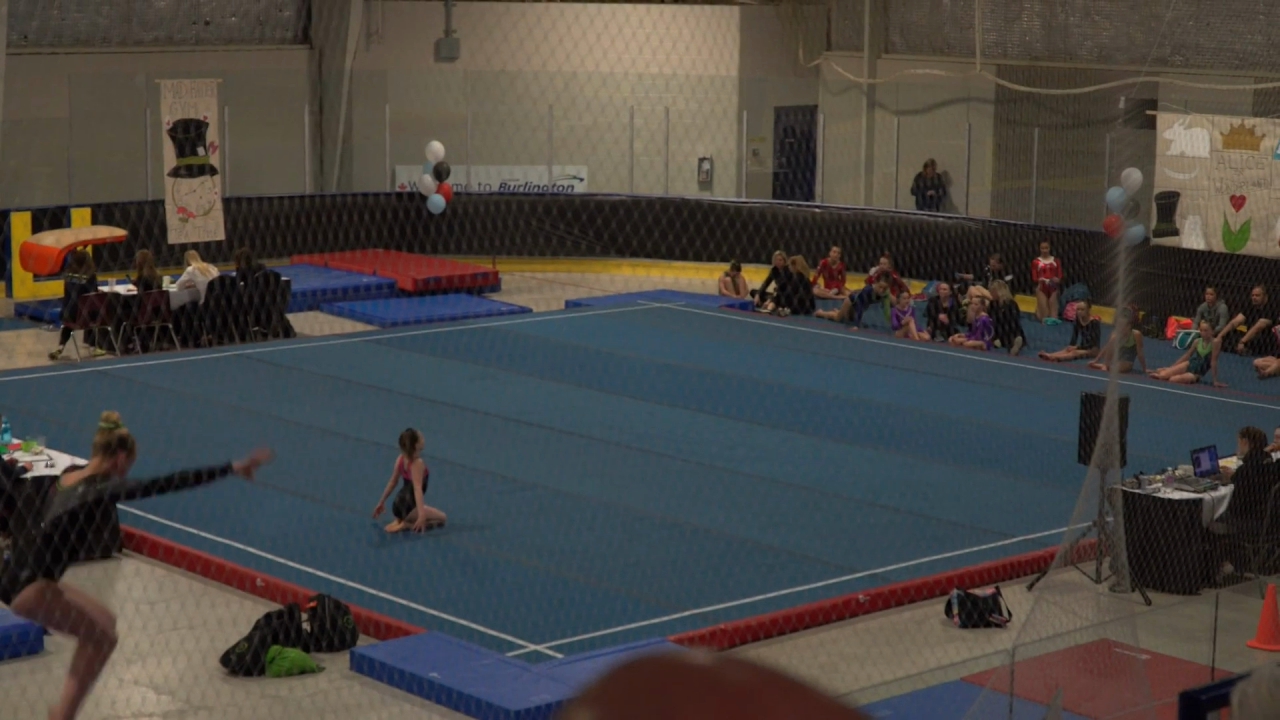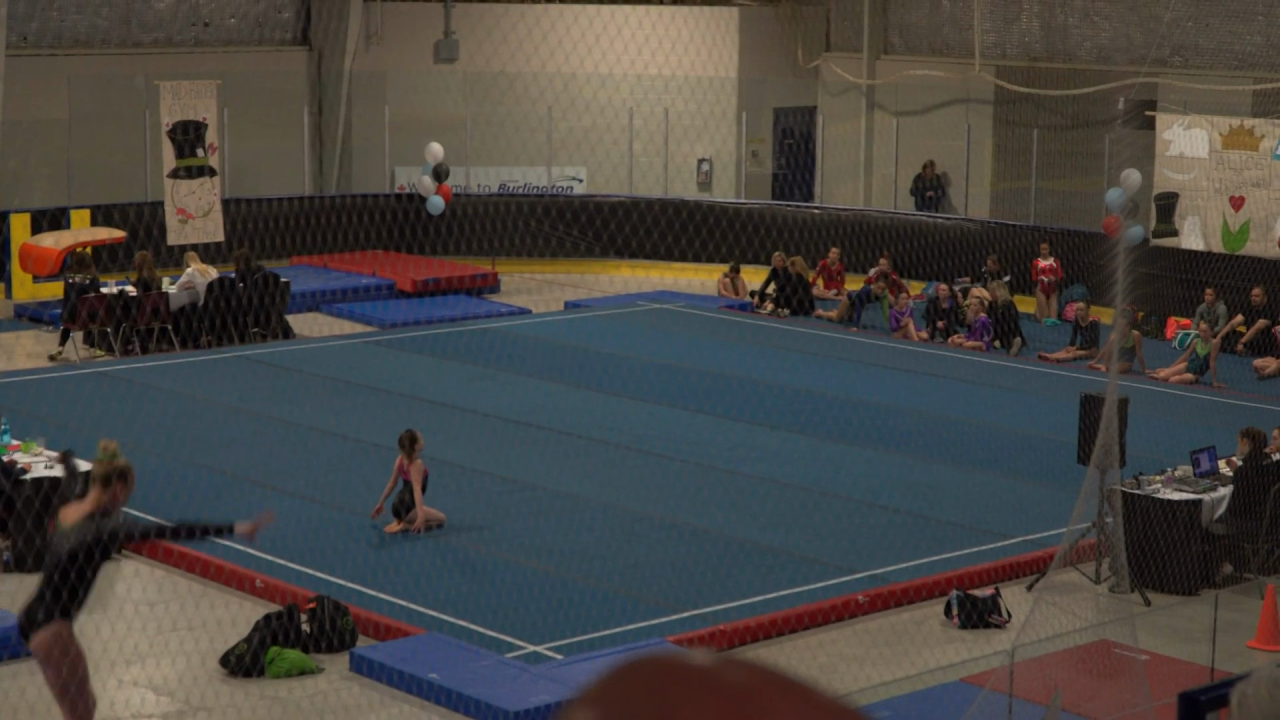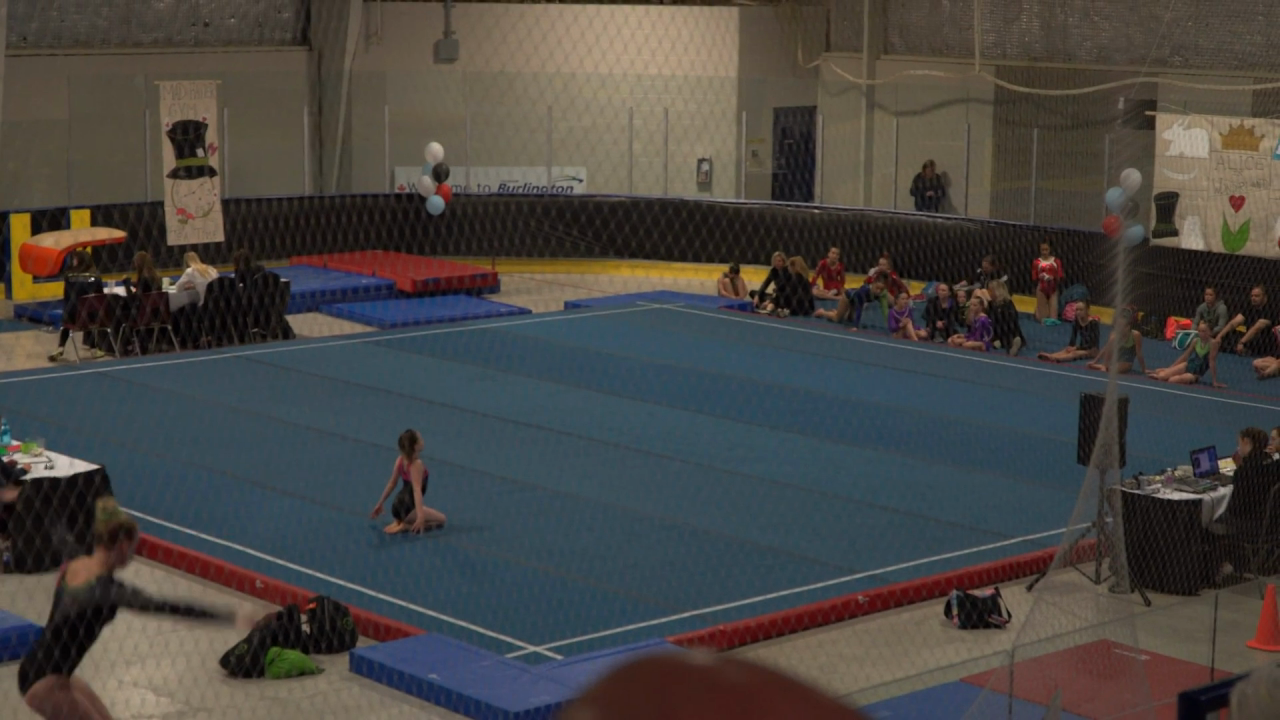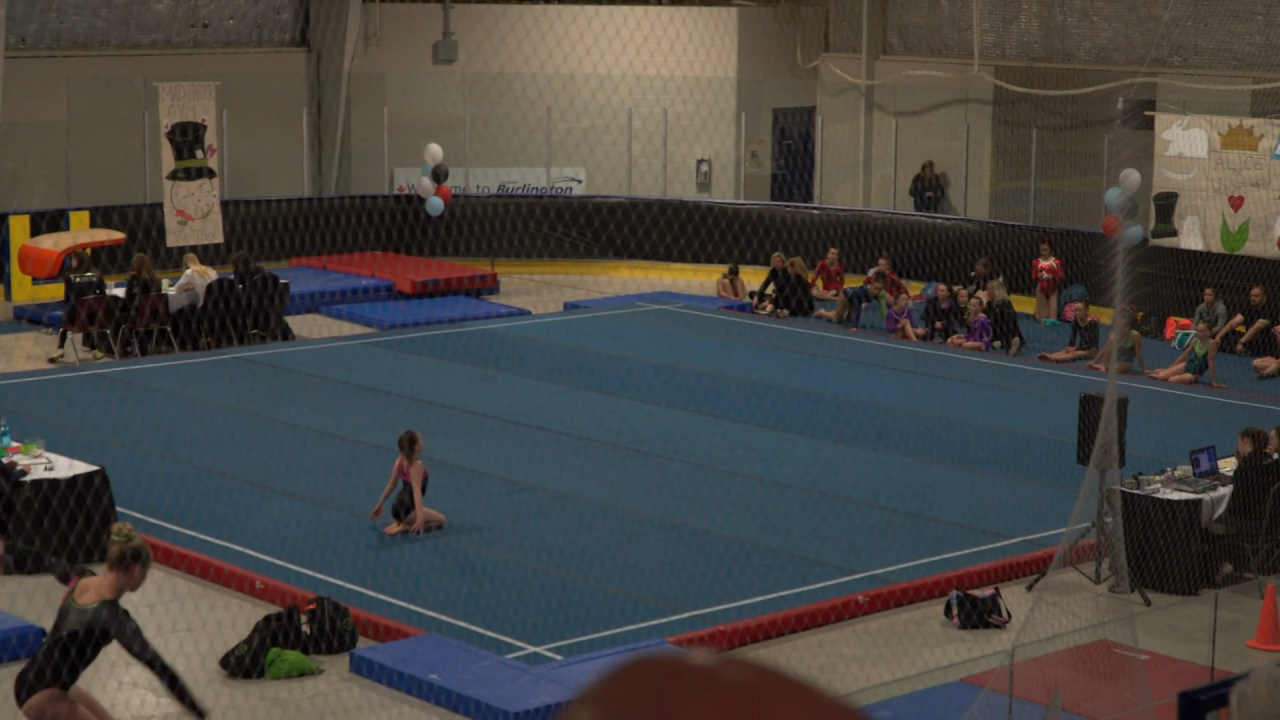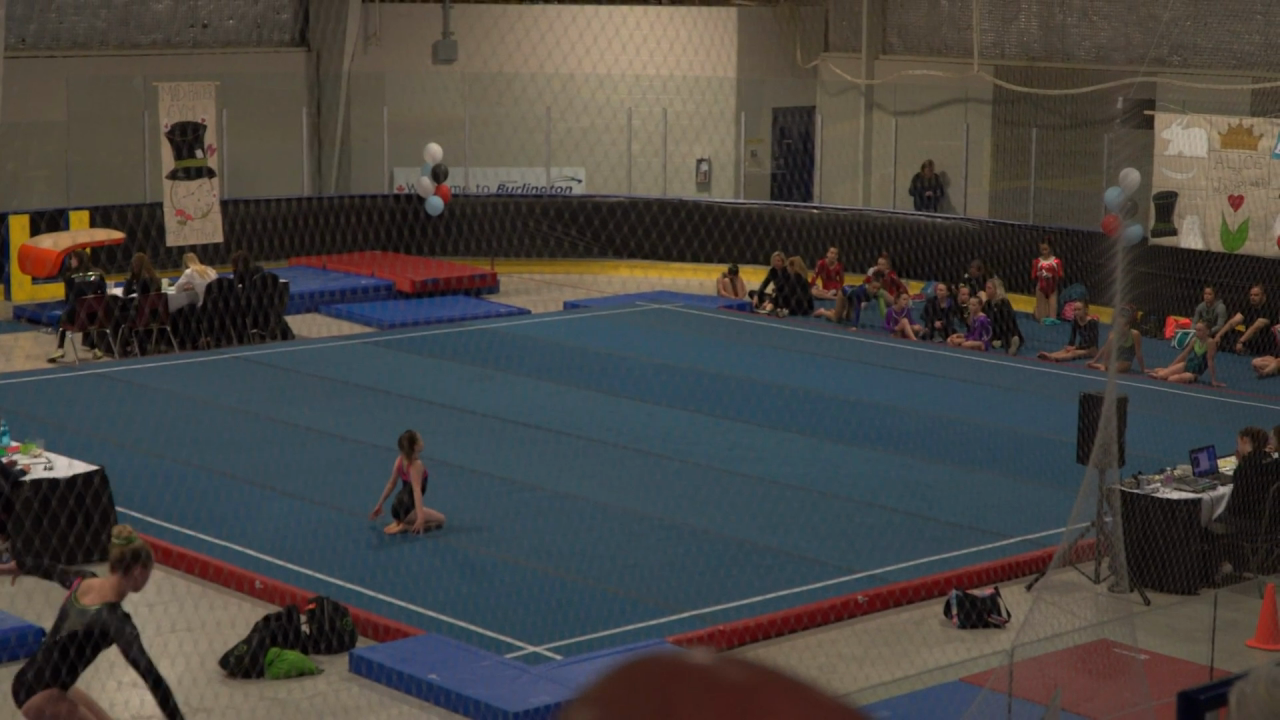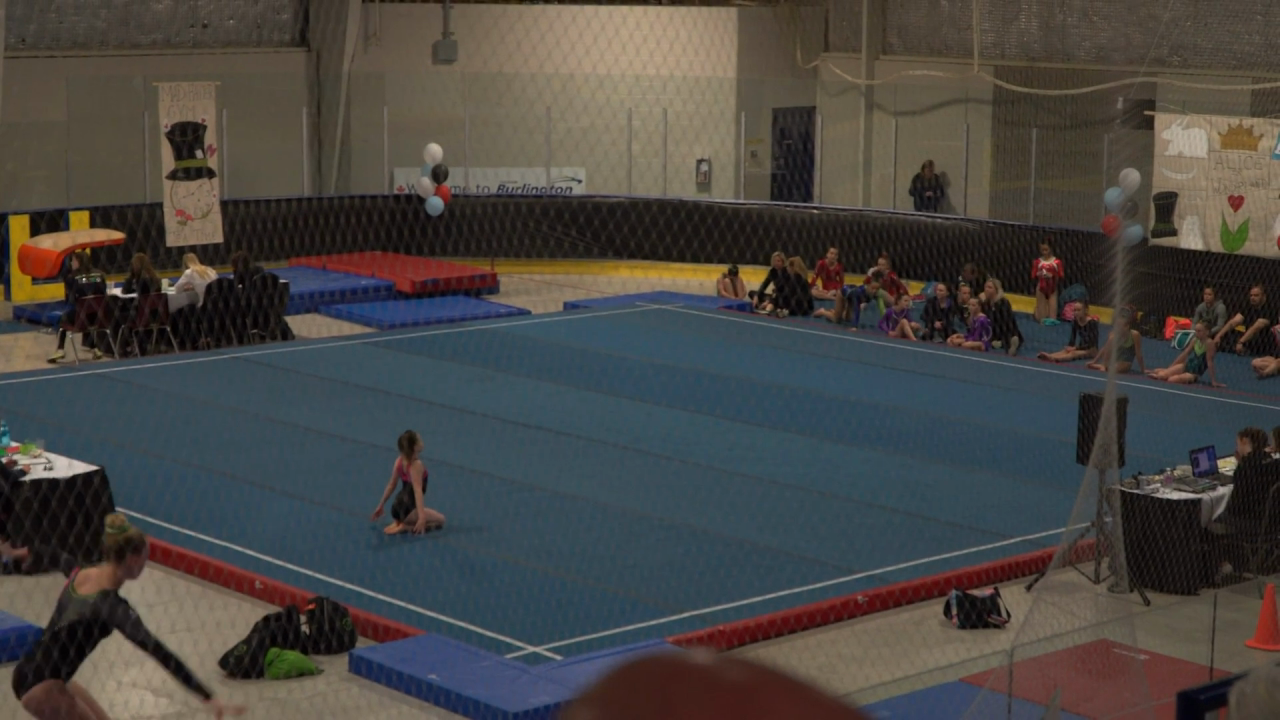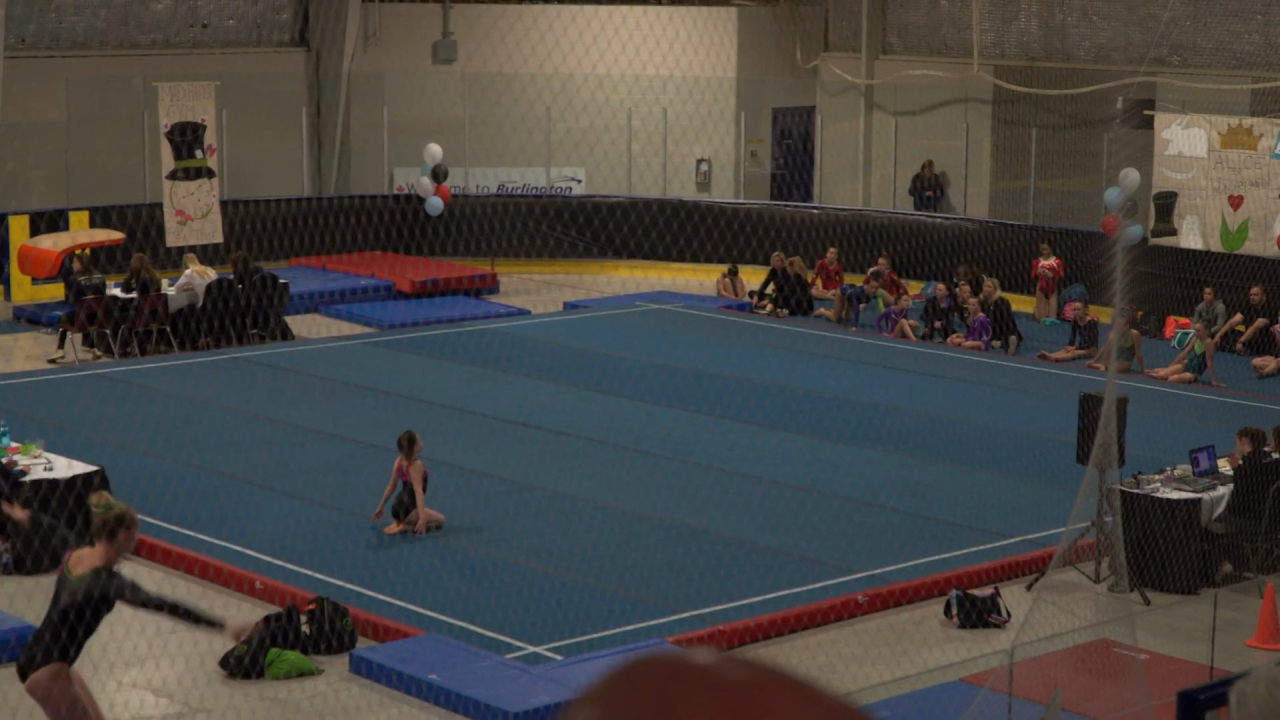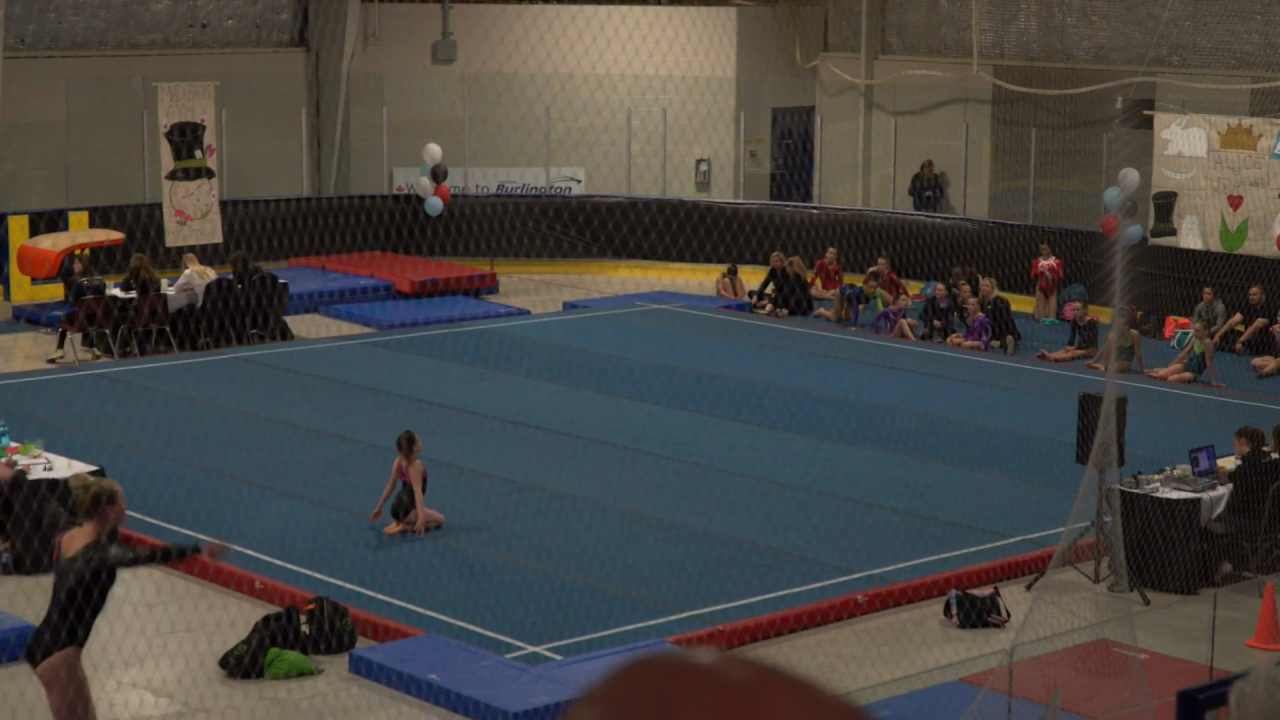
dt=0.1s
person 1, frame 1
left shoulder: (71, 478)
right shoulder: (102, 488)
right elbow: (168, 484)
right wrist: (232, 467)
right hip: (32, 589)
left knee: (103, 621)
right knee: (104, 637)
person 1, frame 2
left shoulder: (68, 510)
right shoulder: (103, 525)
right elbow: (171, 532)
right wrist: (234, 530)
left hip: (36, 619)
right hip: (50, 631)
person 1, frame 3
left shoulder: (73, 565)
right shoulder: (109, 589)
right elbow: (170, 609)
right wrist: (230, 618)
left hip: (47, 675)
right hip: (46, 684)
person 1, frame 4
left shoulder: (82, 583)
right shoulder: (113, 617)
left elbow: (56, 566)
right elbow: (158, 666)
left hip: (41, 684)
right hip: (44, 695)
person 1, frame 5
left shoulder: (83, 583)
right shoulder: (115, 620)
left elbow: (50, 568)
right elbow: (150, 674)
left wrist: (18, 565)
left hip: (41, 684)
right hip: (42, 696)
person 1, frame 6
left shoulder: (82, 575)
right shoulder: (112, 607)
left elbow: (63, 560)
right elbow: (160, 651)
right wrist: (209, 699)
left hip: (39, 676)
right hip: (41, 685)
person 1, frame 7
left shoulder: (76, 556)
right shoulder: (107, 582)
right elbow: (162, 605)
left wrist: (28, 517)
right wrist: (221, 626)
left hip: (38, 658)
right hip: (46, 669)
person 1, frame 8
left shoulder: (69, 537)
right shoulder: (101, 554)
right elbow: (147, 555)
right wrist: (200, 549)
left hip: (45, 646)
right hip: (59, 654)
